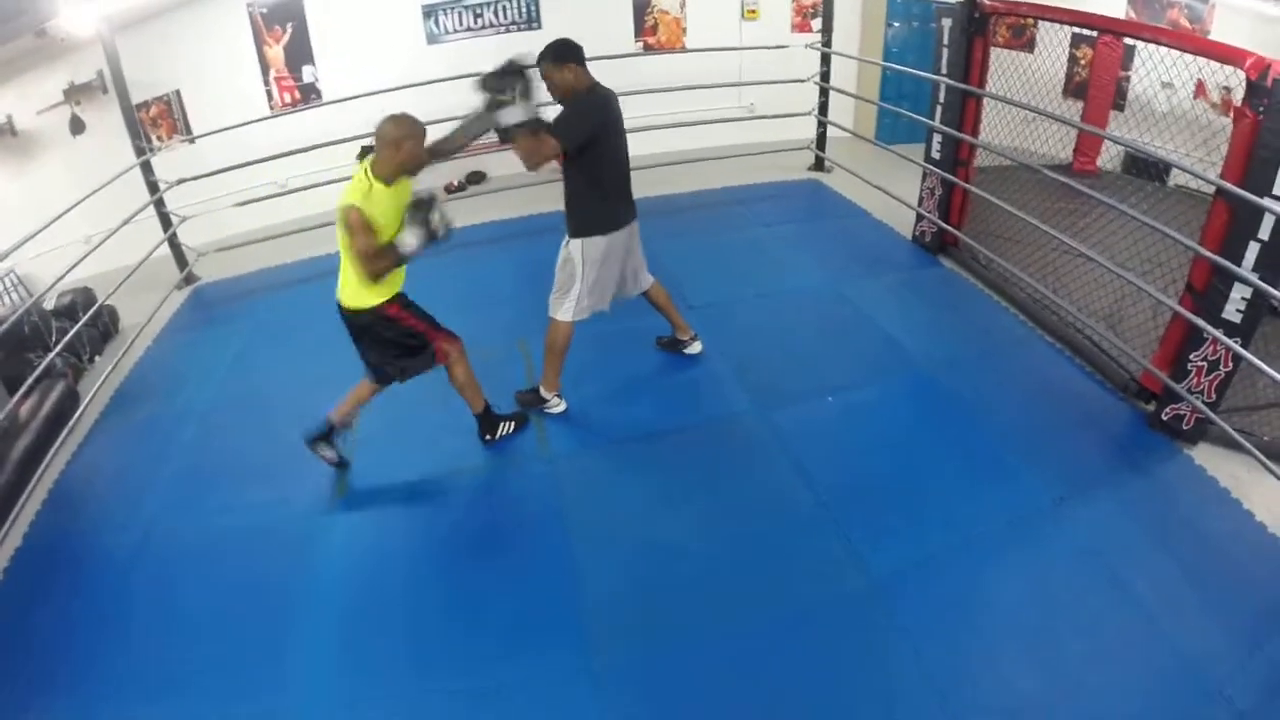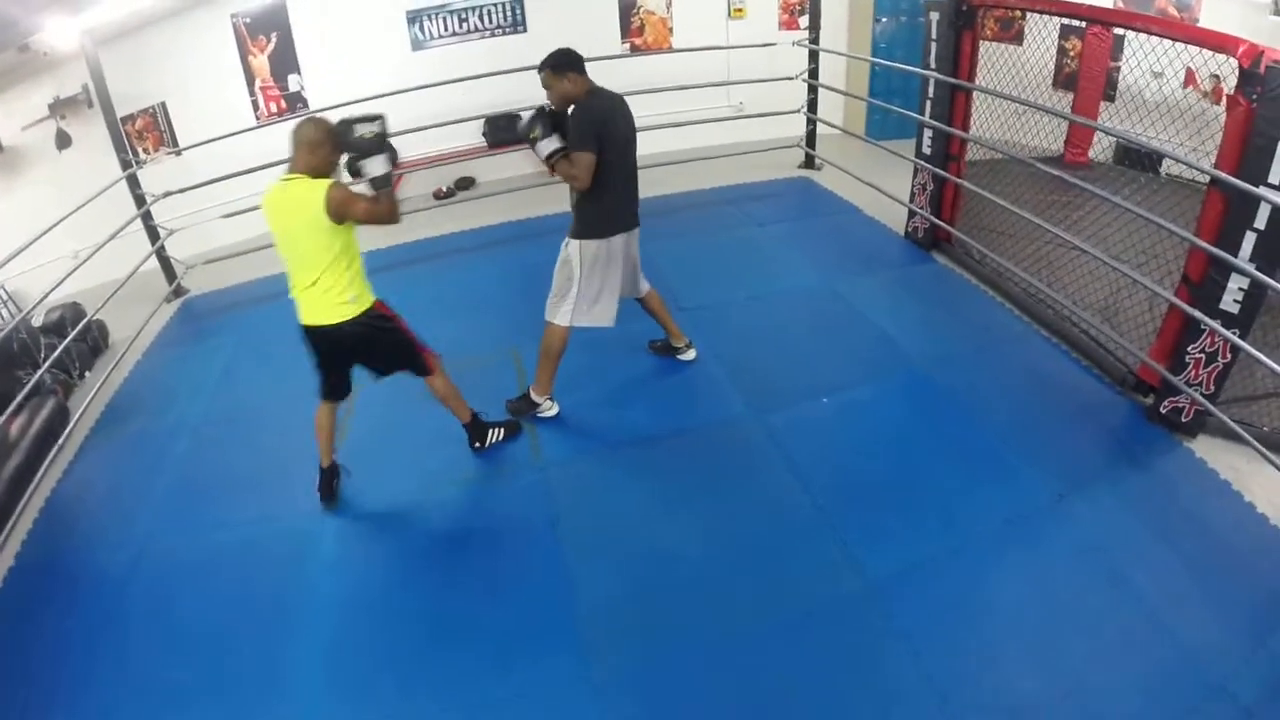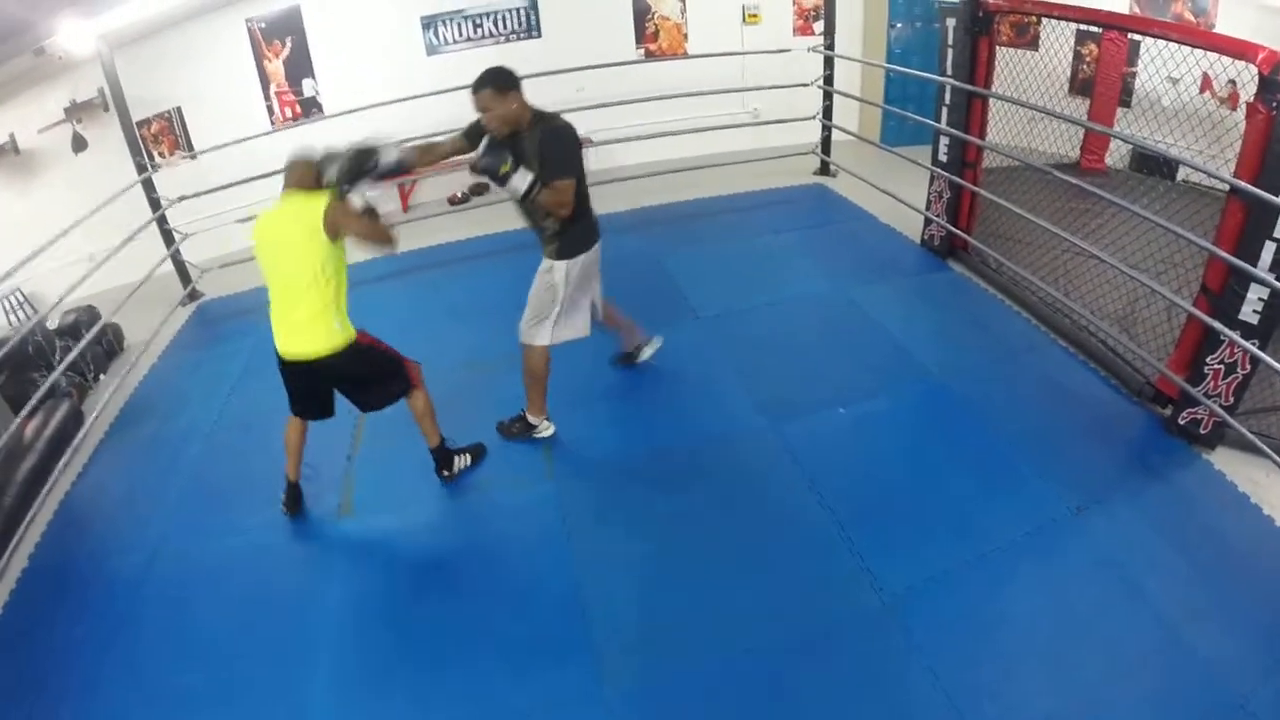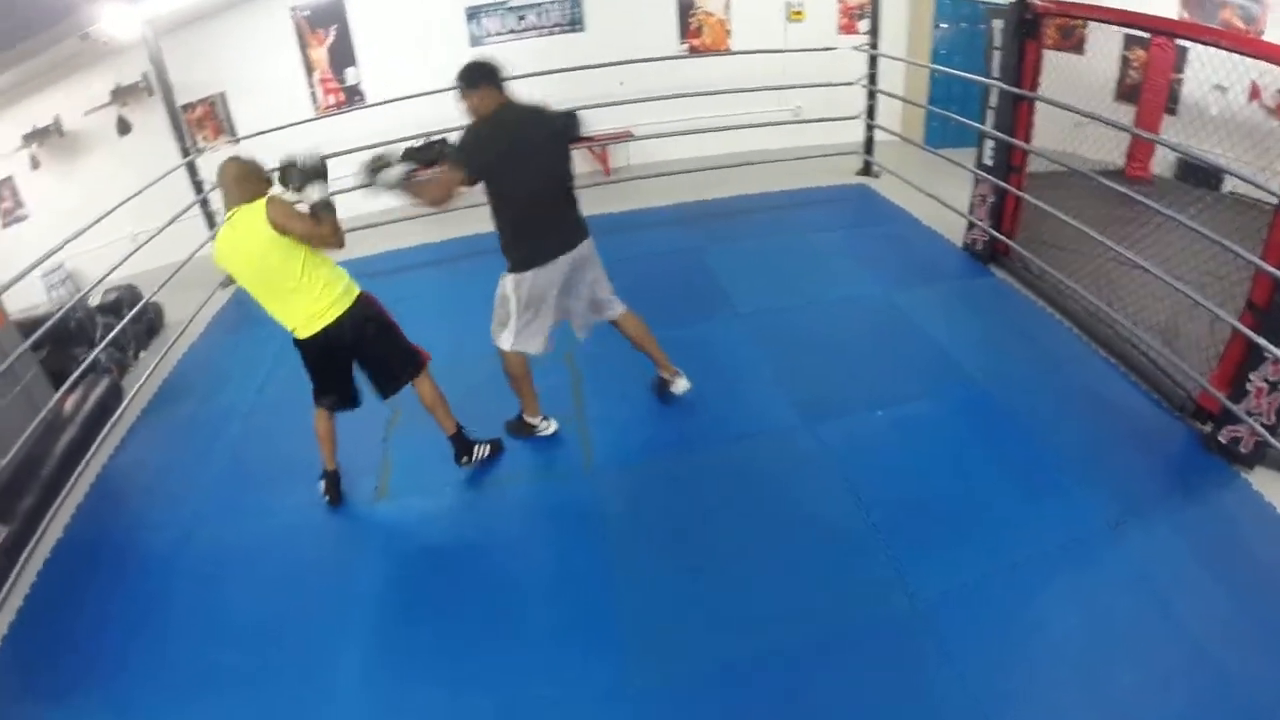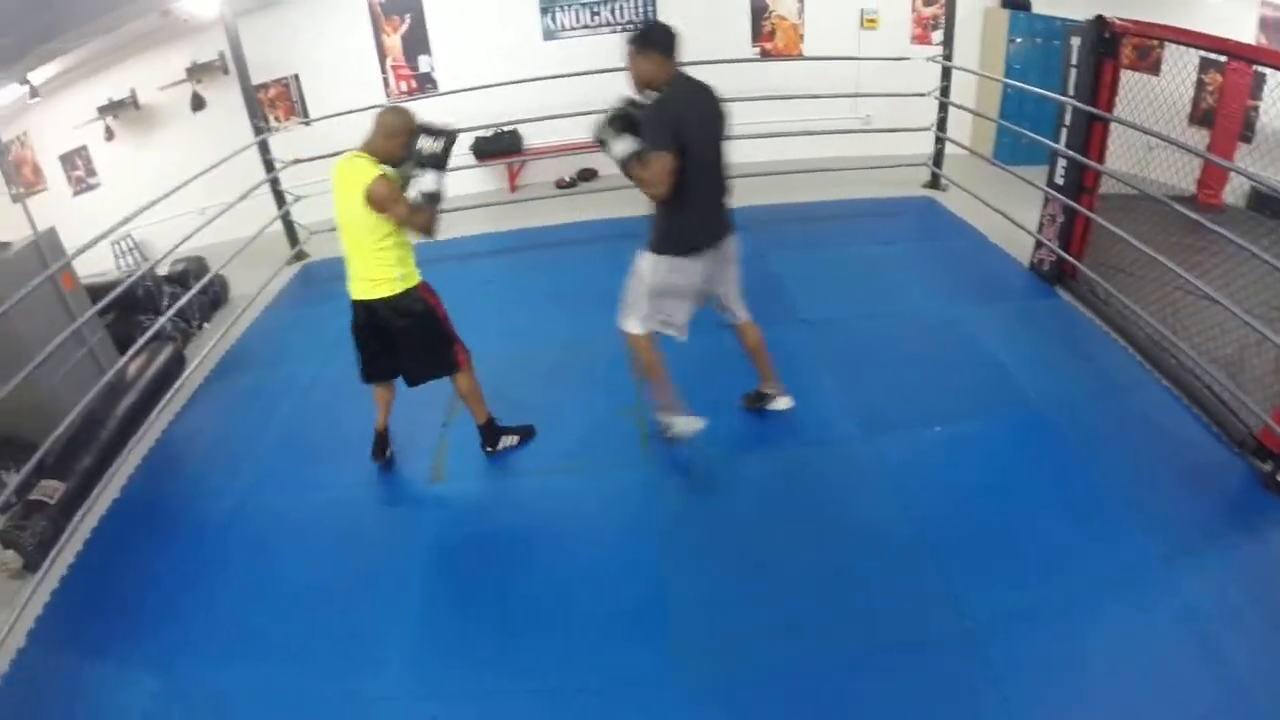
dt=0.5s
person 1, frame 1
left shoulder: (588, 107)
right shoulder: (600, 97)
left elbow: (534, 157)
right elbow: (553, 138)
left wrist: (510, 109)
right wrist: (516, 112)
left hip: (595, 228)
right hip: (622, 218)
left knee: (563, 309)
right knee: (642, 280)
left ankle: (548, 393)
right ankle: (686, 336)
person 1, frame 2
left shoulder: (586, 114)
right shoulder: (614, 102)
left elbow: (581, 178)
left wrist: (547, 141)
right wrist: (558, 131)
left hip: (594, 230)
right hip: (625, 221)
left knee: (560, 311)
right knee: (636, 285)
left ankle: (540, 397)
right ankle: (680, 343)
person 1, frame 3
left shoulder: (555, 135)
right shoulder: (494, 129)
left elbow: (561, 205)
right elbow: (440, 151)
left wrist: (513, 175)
right wrist: (389, 158)
left hip: (571, 246)
right hip: (573, 241)
left knee: (535, 333)
right knee: (584, 301)
left ankle: (537, 419)
right ankle: (638, 341)
person 1, frame 4
left shoulder: (483, 136)
right shoulder: (551, 120)
left elbow: (439, 191)
left wrist: (396, 173)
left hip: (533, 261)
right hip: (577, 243)
left knee: (511, 340)
right knee: (613, 310)
left ankle: (535, 419)
right ankle: (671, 374)
person 1, frame 5
left shoulder: (662, 110)
right shoulder: (705, 96)
left elbow: (658, 186)
left wrist: (621, 145)
right wrist: (641, 128)
left hip: (676, 246)
right hip: (718, 234)
left knee: (636, 323)
right knee: (738, 314)
left ankle: (671, 413)
right ankle: (773, 390)
person 2, frame 1
left shoulder: (389, 169)
right shoulder: (356, 205)
right elbow: (372, 272)
right wrist: (412, 239)
left hip: (380, 299)
right hip: (367, 305)
left knee: (382, 376)
right knee: (450, 349)
left ankle: (326, 433)
right ankle: (488, 424)
person 2, frame 2
left shoulder: (272, 198)
right shoulder: (330, 194)
right elbow: (387, 214)
right wrist: (376, 162)
left hip: (312, 323)
right hip: (355, 315)
left knee: (330, 396)
right knee: (429, 365)
left ankle: (326, 477)
right ankle: (478, 432)
person 2, frame 3
left shoulder: (260, 228)
right shoulder: (326, 208)
right elbow: (384, 238)
right wrist: (358, 201)
left hip: (289, 354)
right hip: (335, 346)
left knee: (299, 413)
right knee: (411, 381)
left ankle: (292, 491)
right ankle: (445, 460)
person 2, frame 4
left shoulder: (220, 249)
right shoulder: (270, 208)
right elbow: (333, 239)
right wrist: (318, 195)
left hip: (308, 334)
right hip: (347, 311)
left knee: (324, 403)
right knee: (416, 368)
left ankle: (331, 480)
right ankle: (463, 446)
person 2, frame 5
left shoulder: (346, 165)
right shoulder: (377, 183)
right elbow: (424, 226)
left wrist: (410, 174)
right wrist: (432, 176)
left hip: (363, 297)
right hip: (399, 293)
left knee: (384, 372)
right knee: (458, 361)
left ankle: (380, 438)
right ankle: (490, 434)
